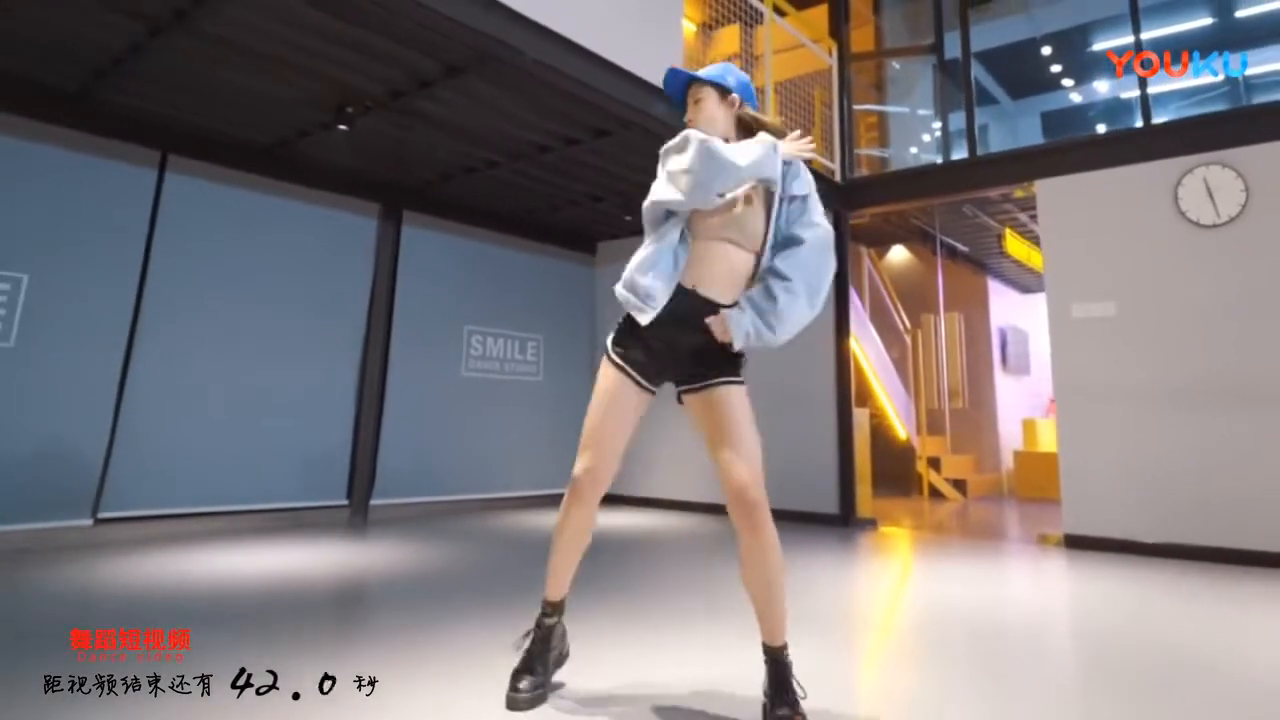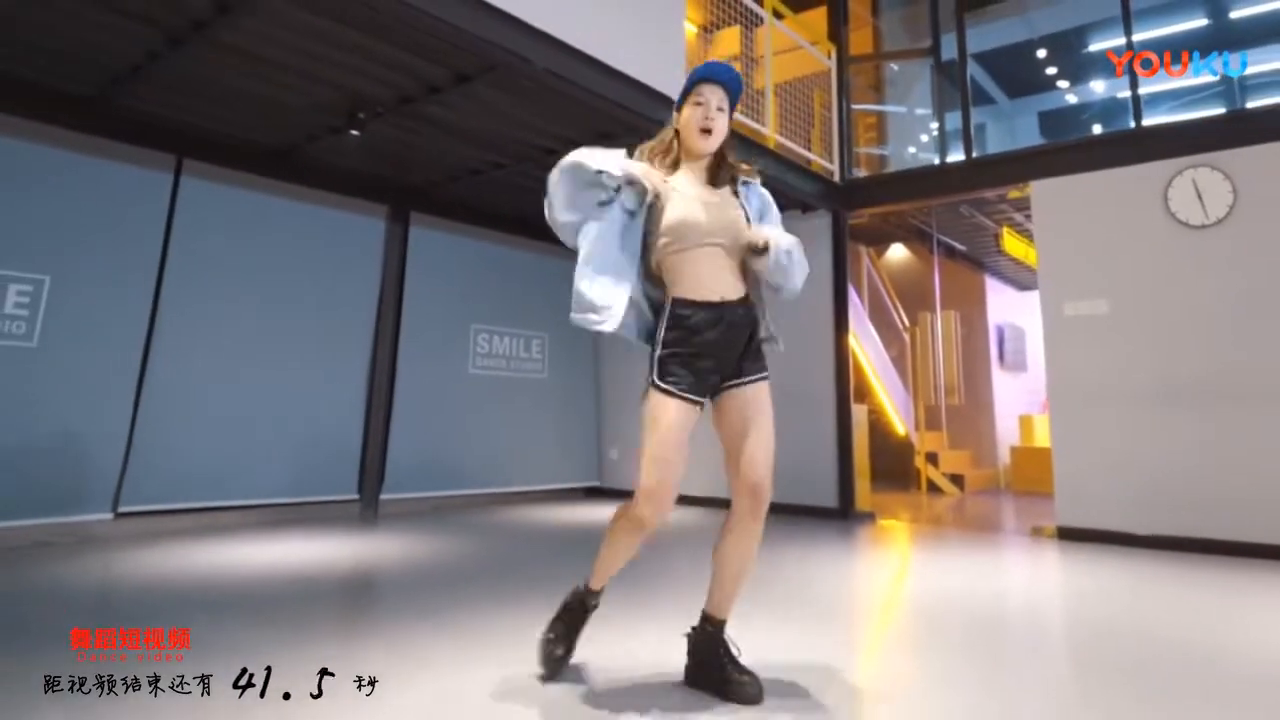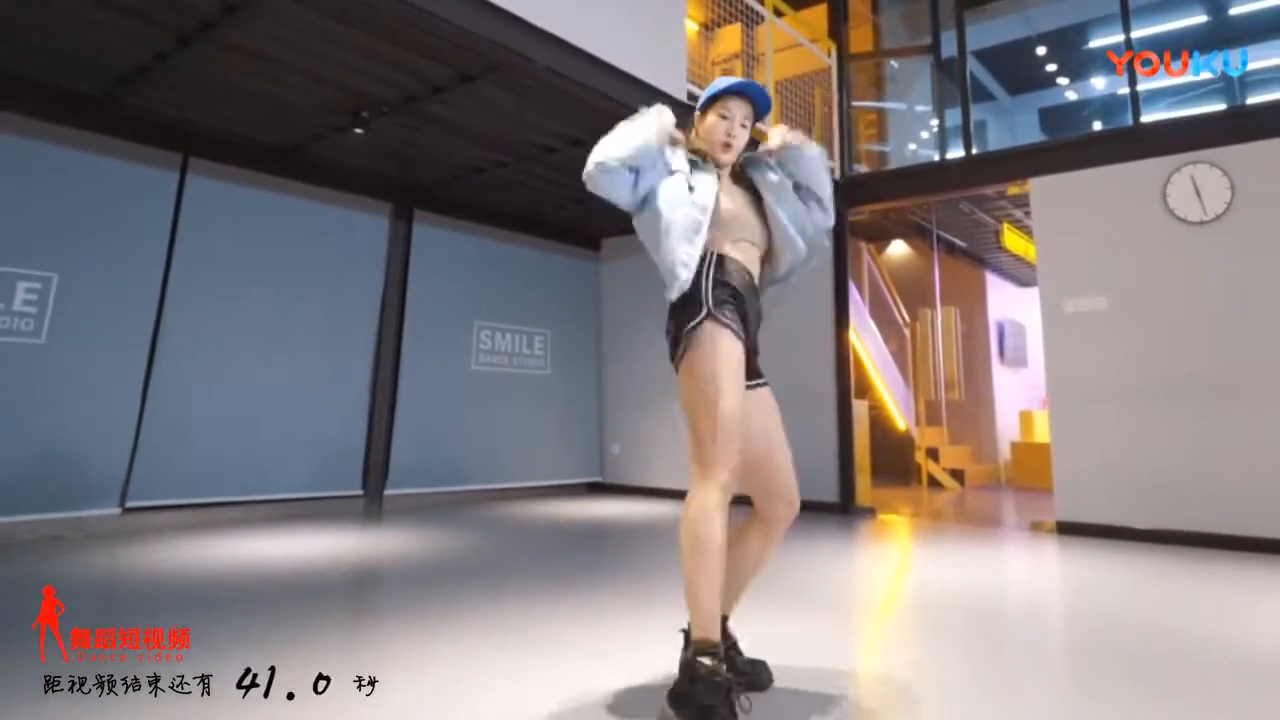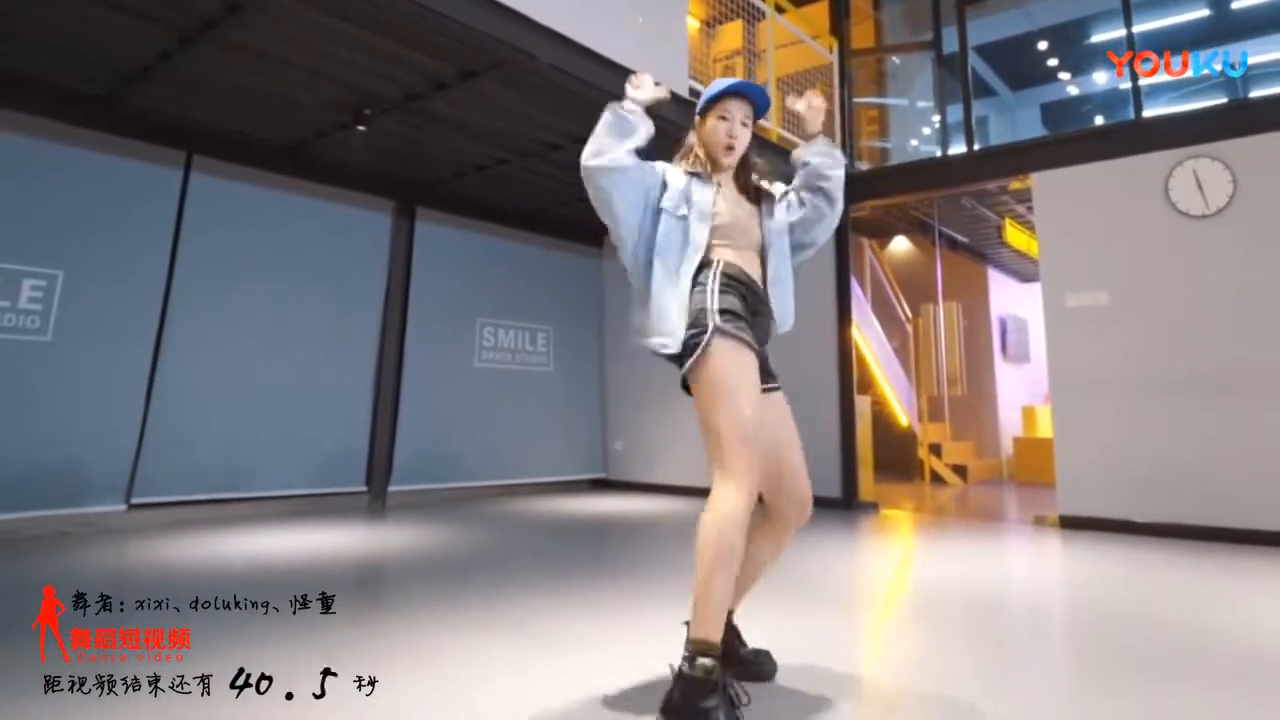
dt=0.5s
person 1, frame 1
left shoulder: (788, 174)
right shoulder: (686, 157)
left elbow: (808, 263)
right elbow: (704, 179)
left wrist: (749, 323)
right wrist: (770, 153)
left hip: (712, 343)
right hip: (650, 326)
left knee: (748, 498)
right knee: (587, 481)
right ankle: (547, 631)
person 1, frame 2
left shoulder: (748, 192)
right shoulder: (643, 183)
left elbow: (789, 272)
right elbow: (565, 201)
left wrist: (774, 248)
right wrist: (622, 172)
left hip: (741, 341)
right hip: (679, 343)
left knee: (754, 491)
right knee: (651, 504)
left ankle: (709, 643)
right ankle: (583, 601)
person 1, frame 3
left shoulder: (760, 189)
right shoulder: (672, 170)
left elbow: (818, 213)
right elbow: (606, 170)
left wrist: (789, 151)
right wrist: (652, 127)
left hip: (741, 334)
right hip: (703, 306)
left knee: (780, 501)
right knee: (717, 473)
left ankle: (714, 635)
right ankle: (702, 662)
person 1, frame 4
left shoulder: (764, 200)
right shoulder: (671, 184)
left elbow: (821, 212)
right elbow: (602, 168)
left wrist: (815, 141)
right wrist: (633, 107)
left hip: (750, 334)
right hip: (709, 312)
left knee: (793, 501)
right knee: (741, 475)
left ankle: (718, 627)
